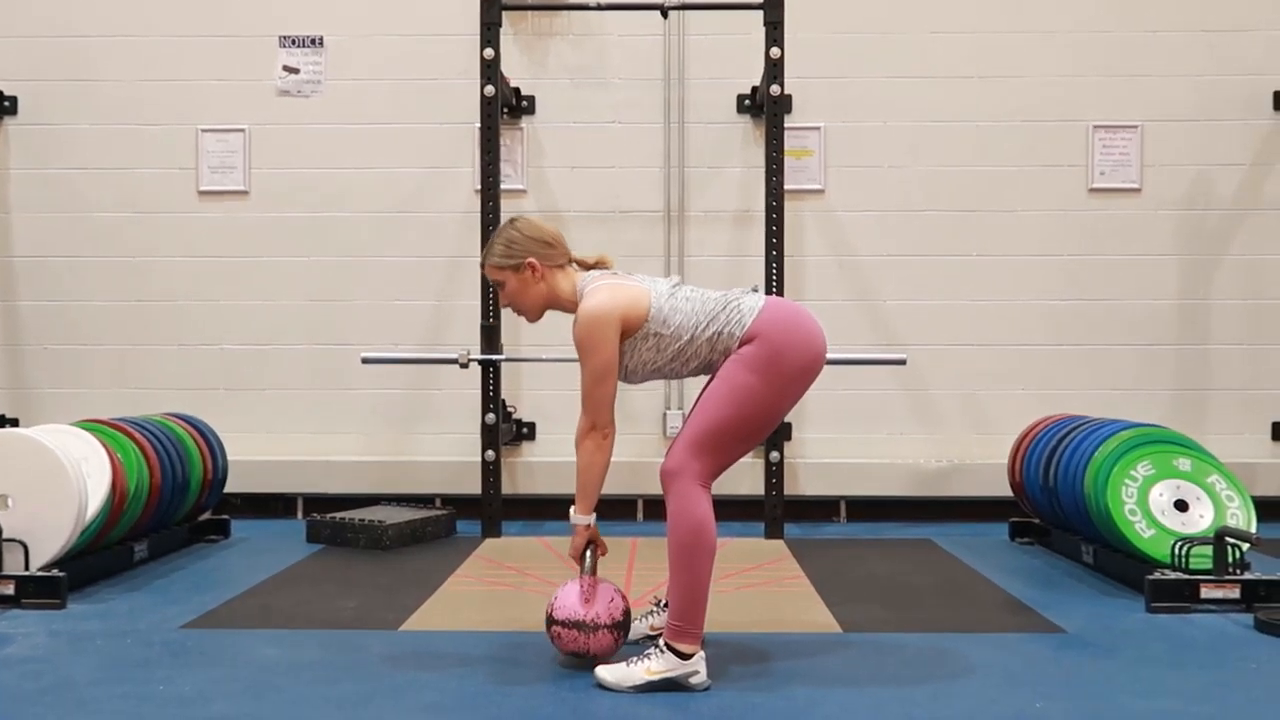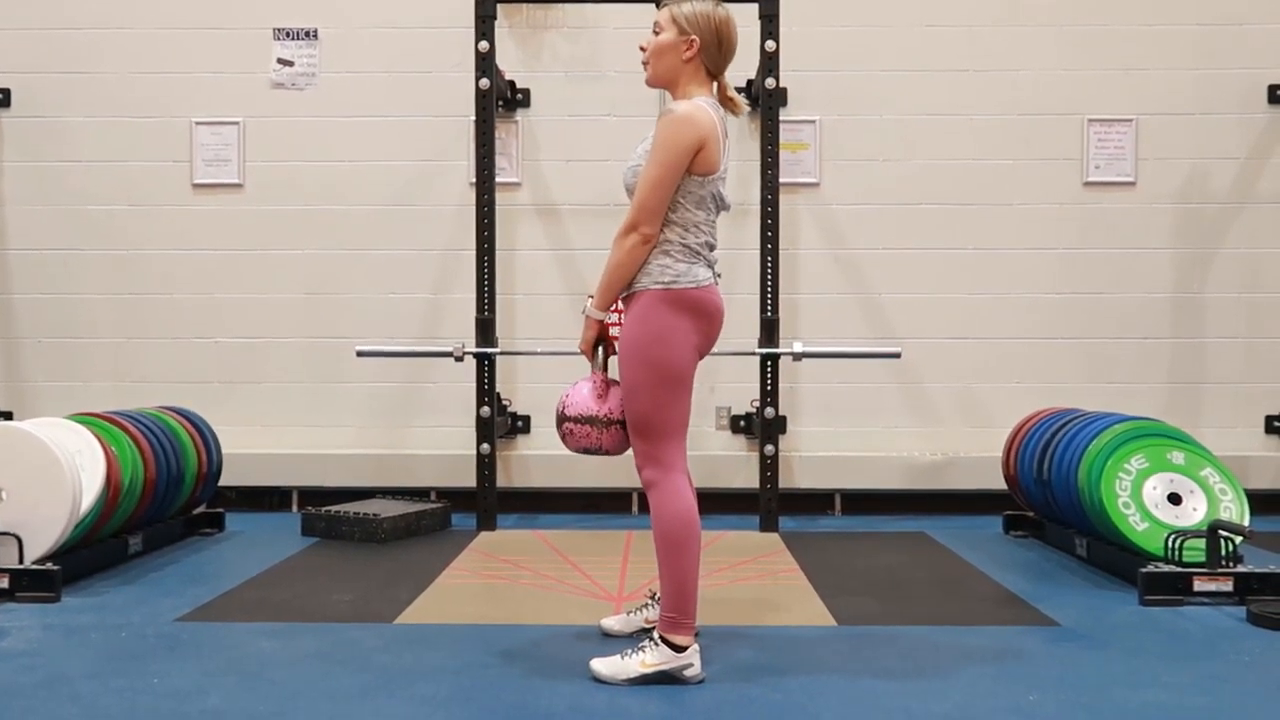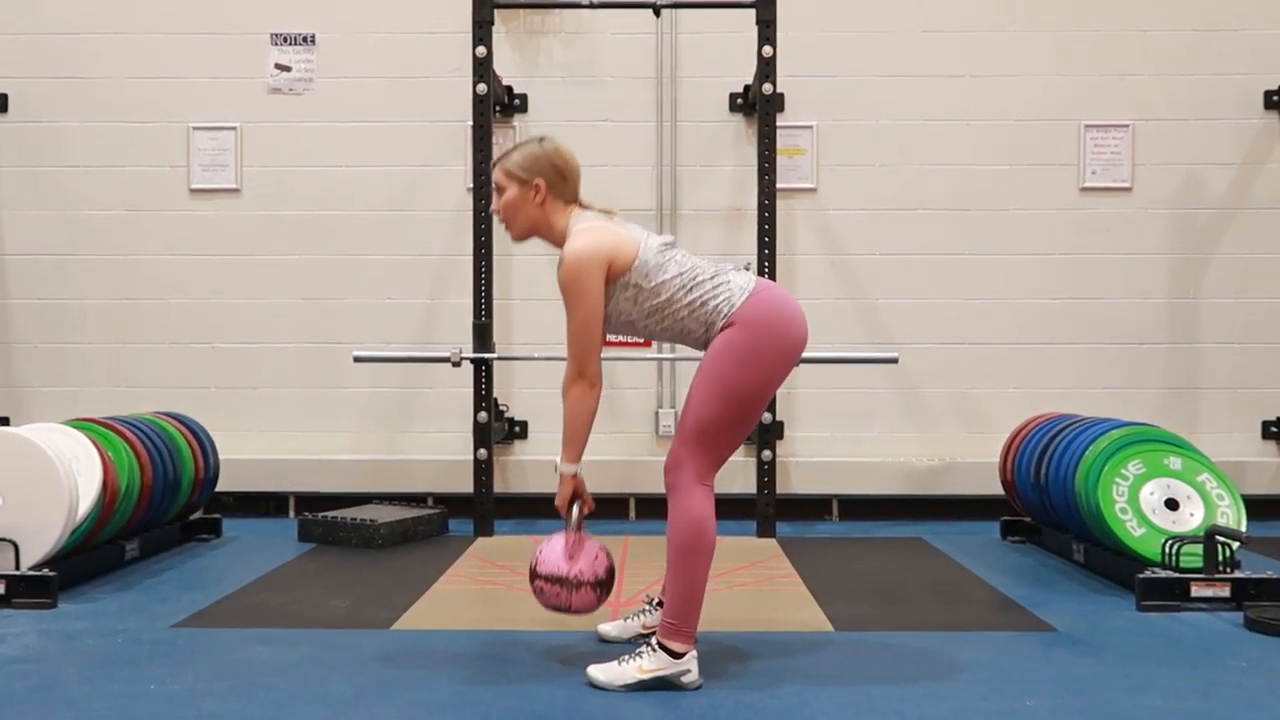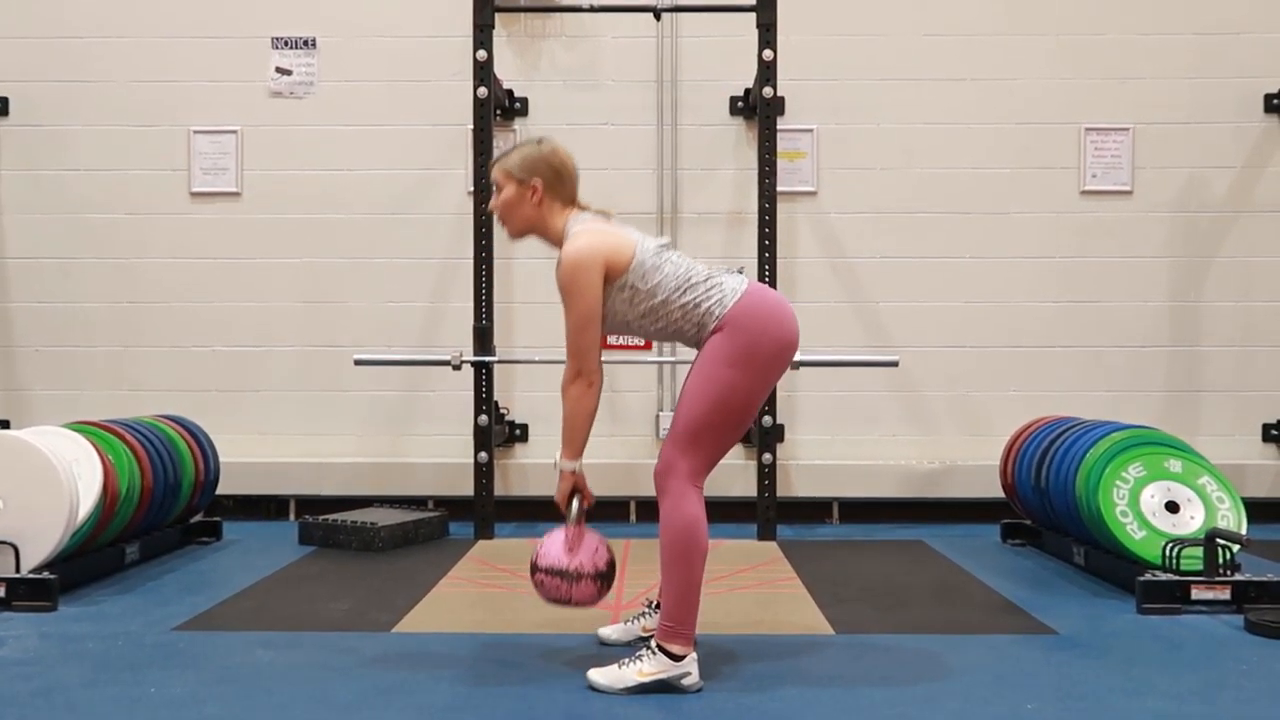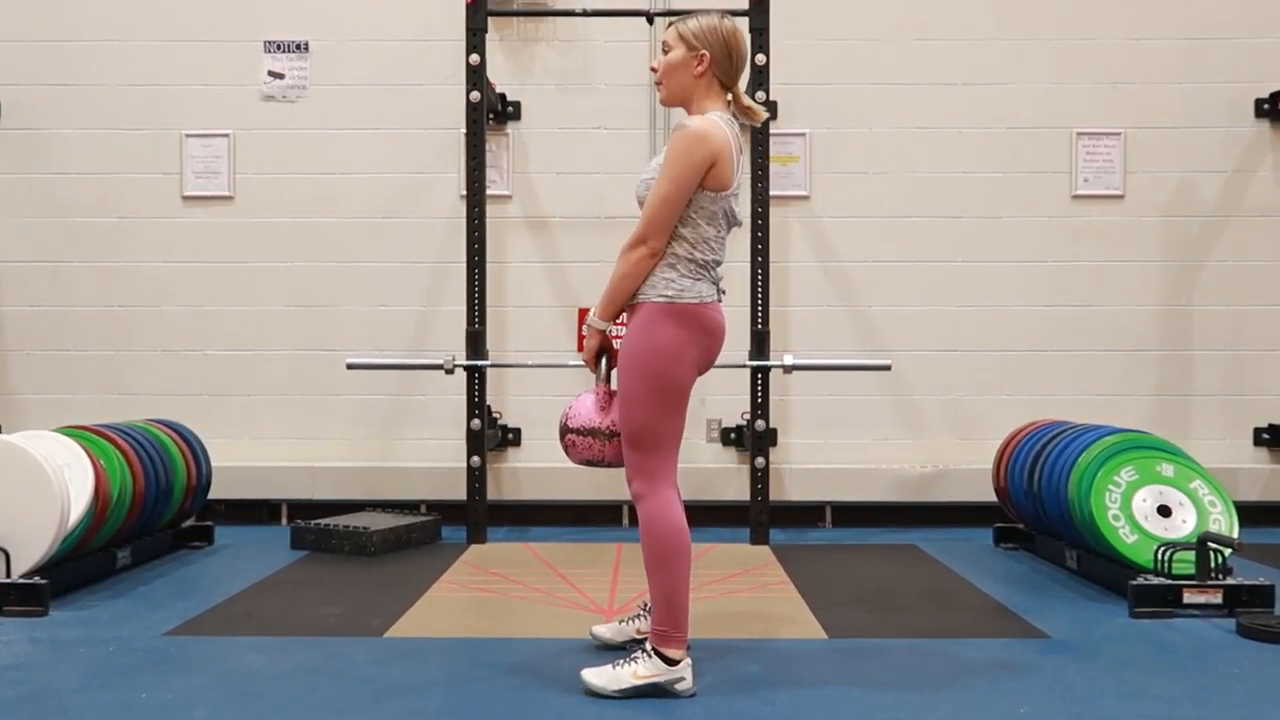
dt=1s
person 1, frame 1
left shoulder: (595, 310)
right shoulder: (598, 291)
left elbow: (597, 430)
right elbow: (594, 427)
left wrist: (582, 519)
right wrist: (585, 515)
left hip: (780, 342)
right hip: (777, 337)
left knee: (684, 475)
right knee: (685, 472)
left ankle: (682, 653)
right ankle: (678, 610)
person 1, frame 2
left shoulder: (685, 116)
right shoulder: (701, 117)
left elbow: (640, 231)
left wrist: (595, 310)
right wrist: (612, 308)
left hip: (665, 304)
right hip: (681, 301)
left knee: (660, 469)
right knee: (662, 464)
left ankle: (677, 644)
right ankle: (671, 604)
person 1, frame 3
left shoulder: (581, 251)
right shoulder: (591, 233)
left elbow: (585, 379)
right elbow: (581, 372)
left wrist: (569, 470)
right wrist: (573, 466)
left hip: (758, 326)
right hip: (762, 319)
left knee: (688, 476)
right knee: (687, 471)
left ankle: (675, 651)
right ankle: (671, 608)
person 1, frame 4
left shoulder: (579, 253)
right shoulder: (587, 235)
left elbow: (583, 378)
right elbow: (583, 371)
left wrist: (568, 466)
right wrist: (573, 463)
left hip: (750, 329)
right hip: (752, 321)
left knee: (677, 476)
right knee: (679, 472)
left ankle: (673, 654)
right ankle: (669, 611)
person 1, frame 5
left shoulder: (698, 132)
right shoulder: (716, 132)
left elbow: (646, 244)
left wrist: (598, 321)
right wrist: (618, 319)
left hip: (667, 319)
right hip: (683, 316)
left knee: (650, 482)
right knee: (652, 477)
left ankle: (669, 657)
right ankle: (661, 613)
